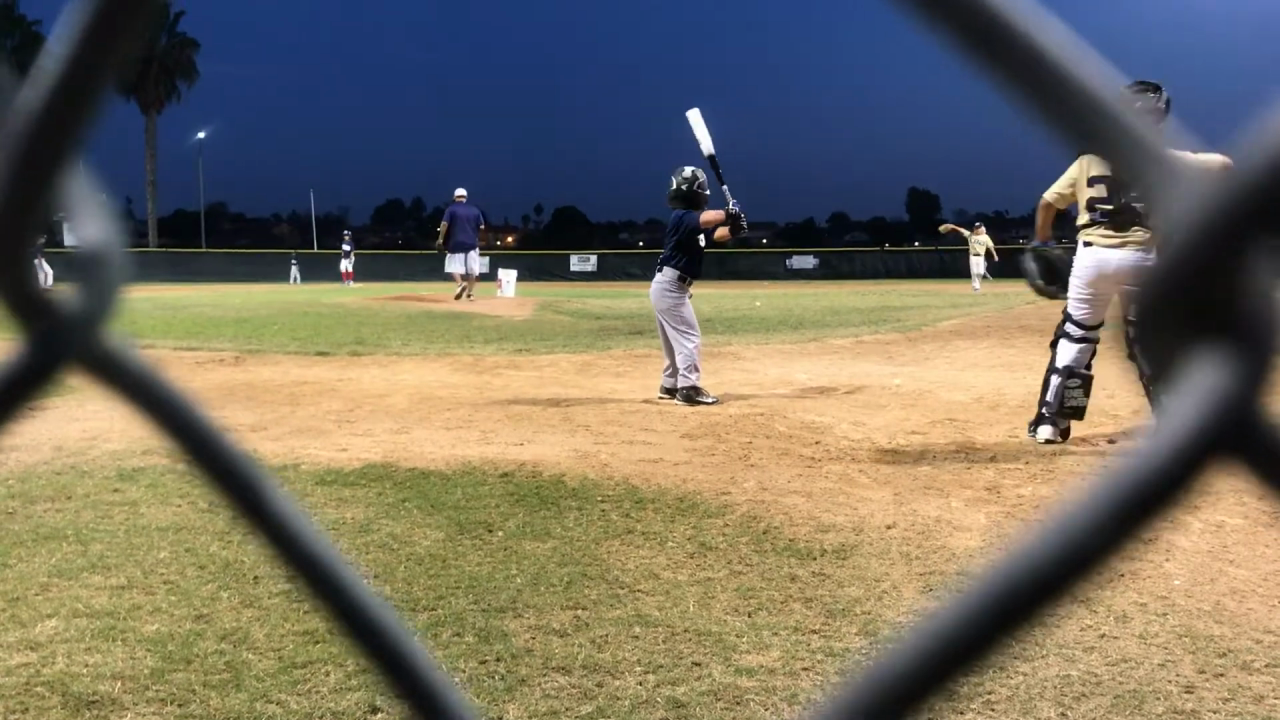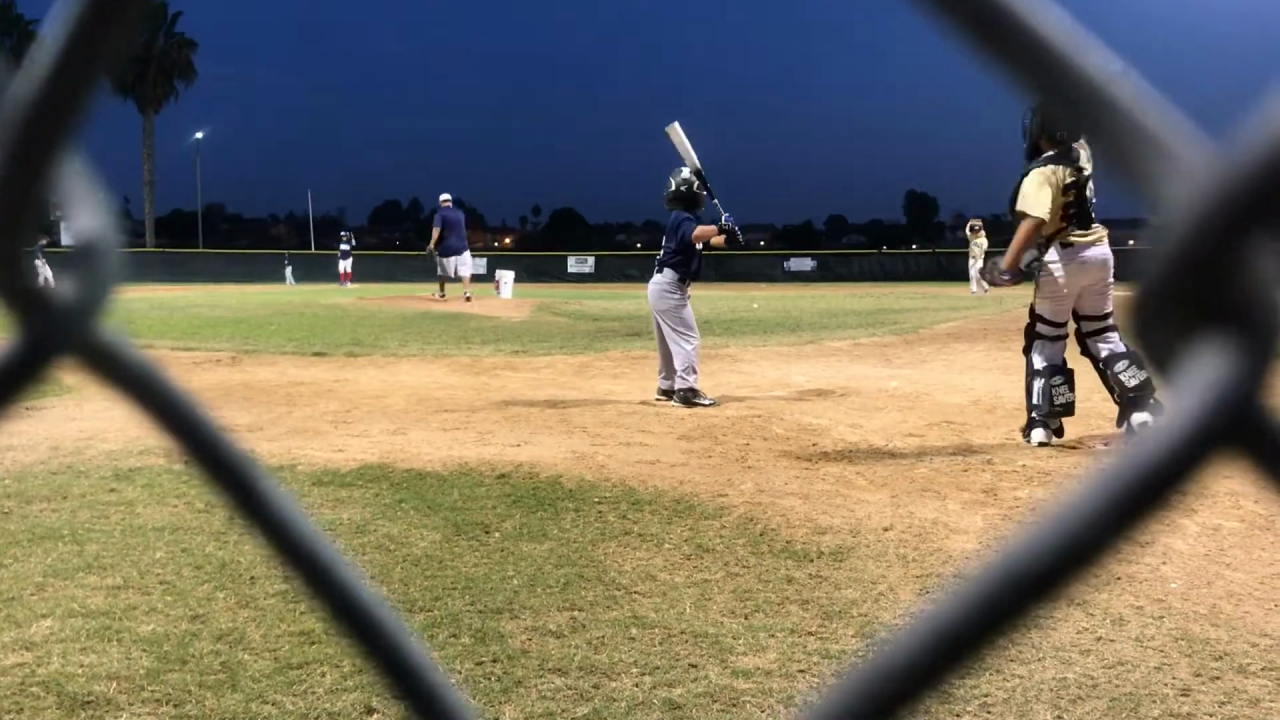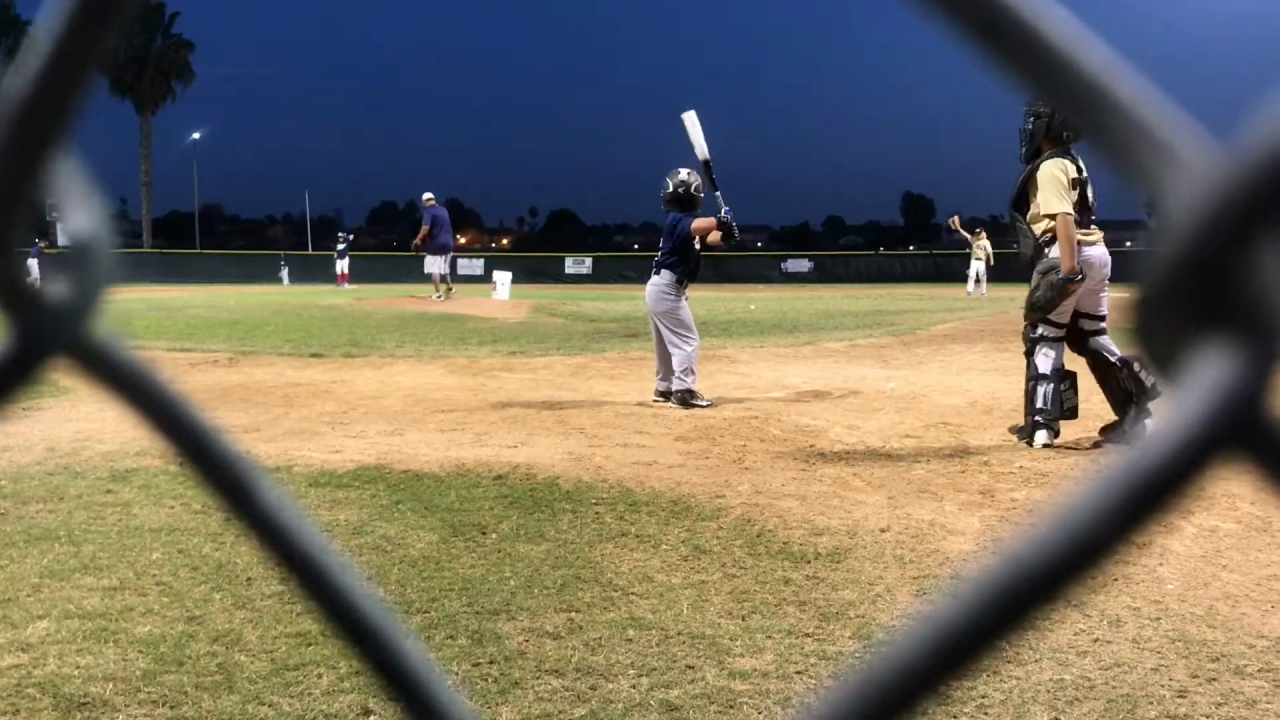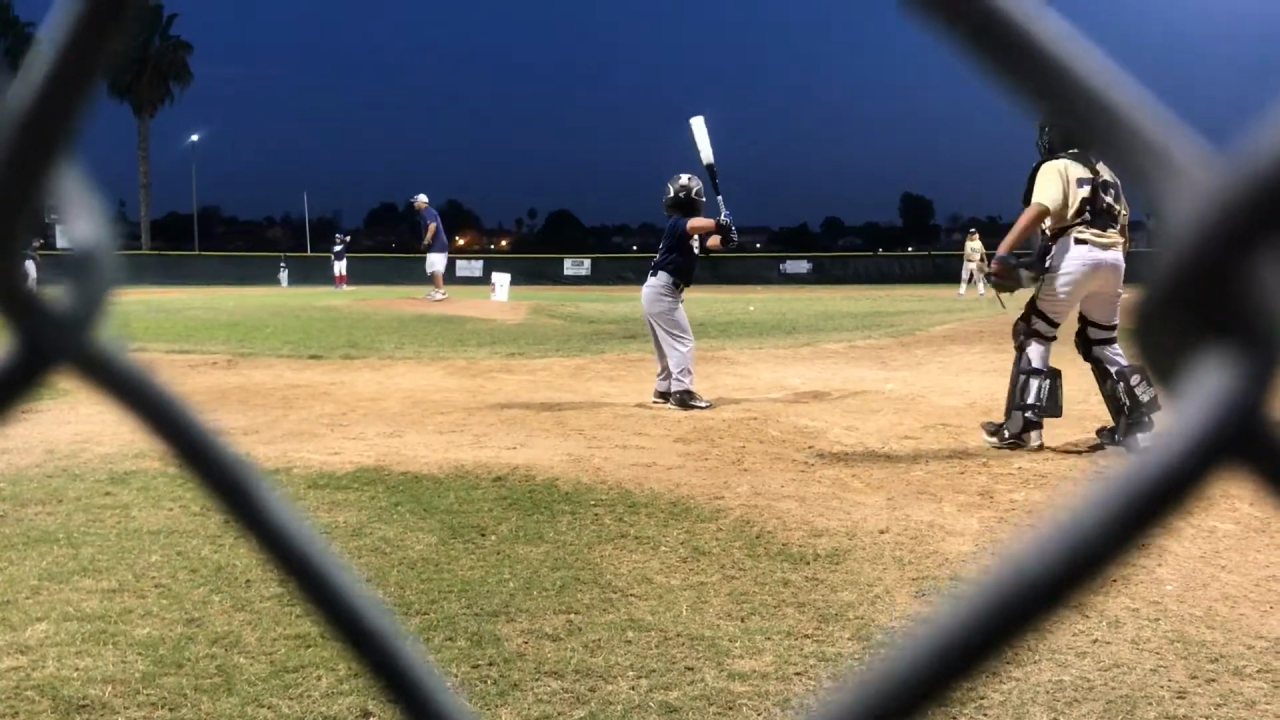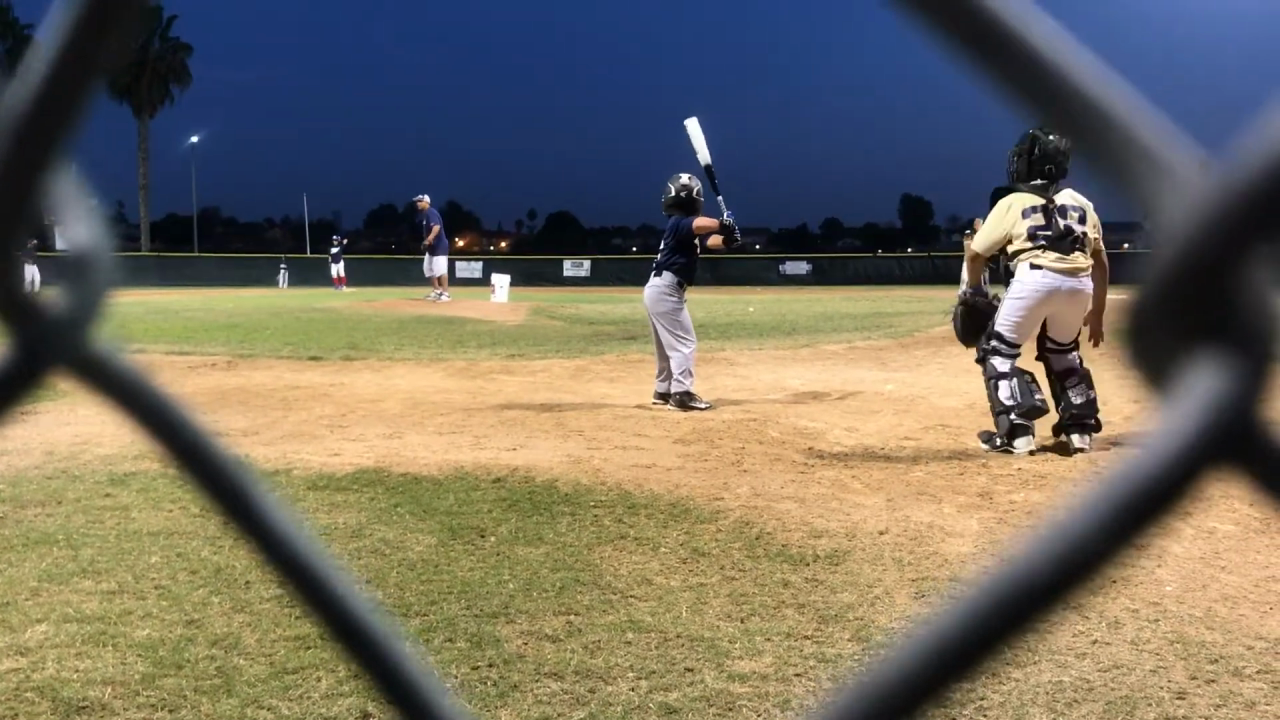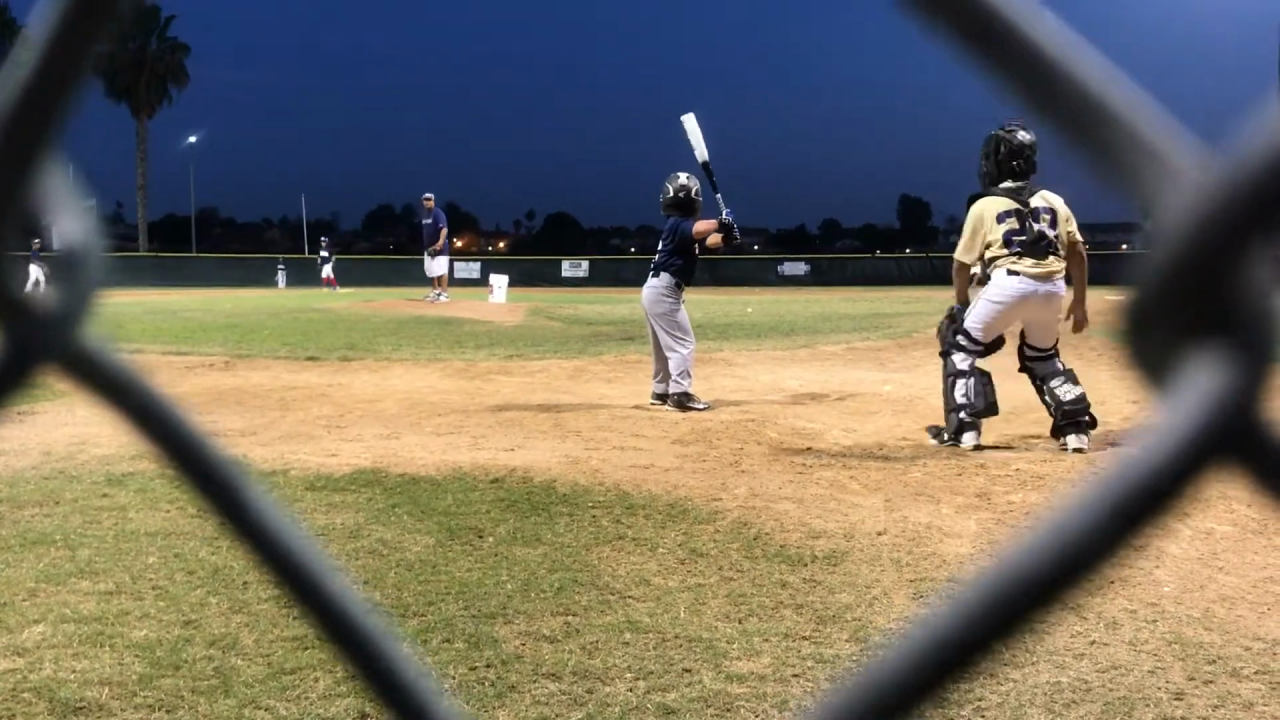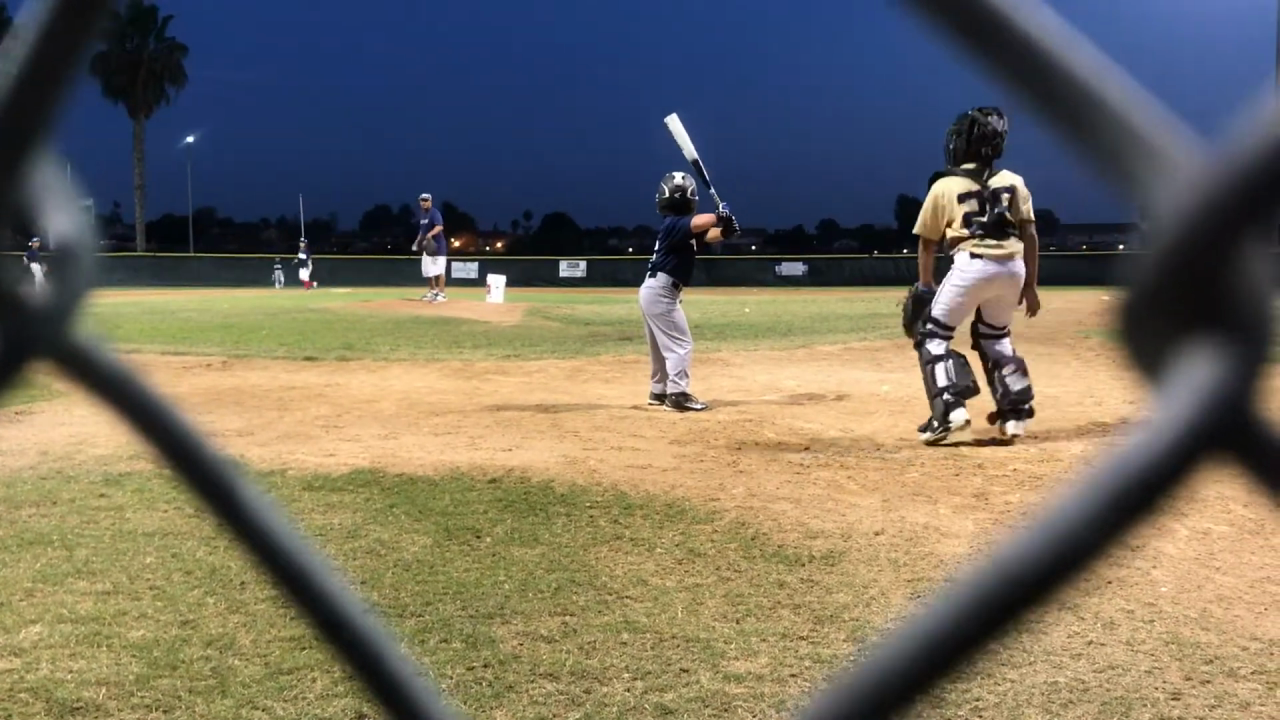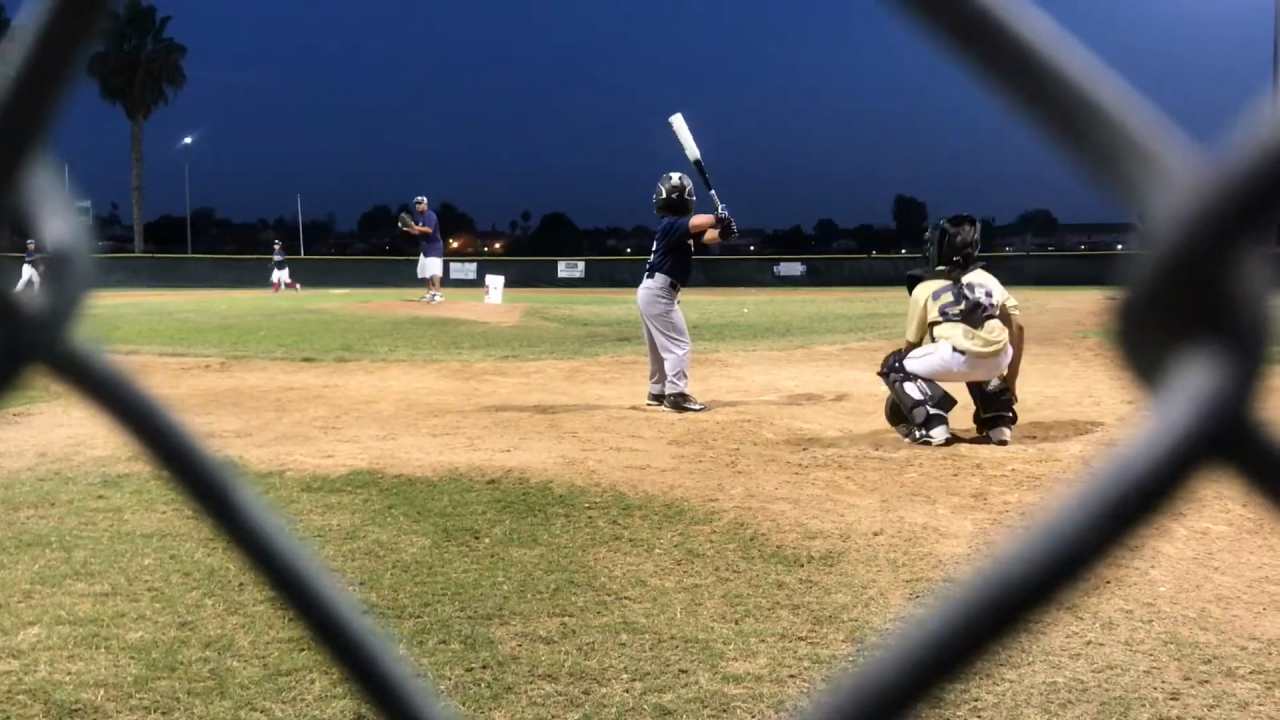
dt=0.4s
person 1, frame 1
left shoulder: (1089, 161)
left elbow: (1048, 203)
right elbow: (1223, 165)
left wrist: (1042, 241)
left hip: (1091, 256)
right hip: (1140, 259)
left knee: (1073, 337)
left ankle: (1050, 420)
person 1, frame 2
left shoulder: (1041, 173)
right shoulder: (1081, 152)
left elbow: (1034, 223)
left wrist: (1006, 264)
left hip: (1063, 259)
right hip: (1099, 253)
left knee: (1045, 341)
right knee: (1103, 335)
left ankle: (1042, 424)
right ankle: (1141, 408)
person 1, frame 3
left shoulder: (1050, 167)
right shoulder: (1074, 164)
left elbow: (1065, 218)
left wrist: (1068, 269)
left hip: (1070, 257)
right hip: (1098, 253)
left knee: (1044, 338)
right knee: (1094, 337)
left ankle: (1042, 424)
right ankle: (1135, 414)
person 1, frame 4
left shoulder: (1056, 168)
right shoulder: (1106, 173)
left elbow: (1037, 210)
right elbow: (1123, 230)
left wrist: (1002, 252)
right wrist: (1114, 280)
left hip: (1076, 255)
right hip: (1113, 258)
left knee: (1035, 336)
right knee: (1104, 344)
left ankle: (1023, 426)
right ankle: (1136, 426)
person 1, frame 5
left shoulder: (1011, 203)
right shoulder: (1081, 203)
left elbow: (976, 254)
right elbow: (1100, 262)
left wrist: (975, 289)
right wrist: (1097, 312)
left hip: (1035, 279)
right hip: (1078, 283)
left knee: (998, 353)
right knee: (1062, 352)
left ankle: (1016, 431)
right ankle: (1079, 428)
person 1, frame 6
left shoulder: (983, 205)
right shoulder: (1052, 201)
left elbow: (963, 264)
right elbow: (1077, 254)
left wrist: (962, 305)
right wrist: (1079, 303)
left hip: (1008, 284)
right hip: (1051, 287)
left knee: (960, 350)
right knee: (1043, 358)
left ankle: (963, 429)
right ankle: (1075, 428)
person 1, frame 7
left shoulder: (944, 185)
right shoulder: (1013, 182)
left elbow: (927, 241)
right elbow: (1029, 236)
left wrist: (926, 283)
right wrist: (1031, 285)
left hip: (972, 265)
right hip: (1012, 267)
left knee: (933, 335)
right knee: (995, 338)
left ankle: (951, 411)
right ankle: (1013, 415)
person 1, frame 8
left shoulder: (924, 287)
right shoulder: (988, 279)
left elbow: (912, 344)
right elbow: (1017, 327)
right wrist: (1010, 378)
left hip: (957, 358)
right hip: (997, 359)
left knee: (895, 366)
left ankle: (933, 425)
right ankle: (1000, 422)
person 2, frame 1
left shoulder: (686, 218)
right shoulder: (682, 217)
left elbow: (715, 233)
right elbow: (706, 219)
left wrist: (733, 228)
right wrist: (727, 214)
left hip: (668, 286)
right hip: (669, 286)
left knee: (675, 338)
right knee: (689, 337)
left ankle: (670, 385)
right ankle: (688, 389)
person 2, frame 2
left shoulder: (683, 219)
right shoulder: (682, 219)
left elbow: (707, 240)
right elbow: (696, 235)
left wrist: (728, 238)
right wrist: (720, 227)
left hip: (663, 286)
right hip: (669, 287)
left knee: (670, 340)
right knee: (687, 339)
left ankle: (667, 387)
right ankle: (685, 390)
person 2, frame 3
left shoulder: (680, 220)
right shoulder: (678, 220)
left elbow: (707, 237)
right elbow: (697, 227)
left wrist: (725, 235)
right wrist: (720, 221)
left hip: (661, 288)
right hip: (667, 289)
left knee: (669, 342)
right knee: (687, 340)
left ankle: (664, 388)
right ankle: (683, 392)
person 2, frame 4
left shoulder: (689, 229)
right shoulder: (677, 223)
left elbow: (709, 241)
right elbow: (695, 225)
left wrist: (725, 239)
right wrist: (718, 223)
left hip: (660, 291)
right hip: (661, 291)
left knee: (668, 342)
right knee: (682, 341)
left ankle: (664, 389)
right ankle: (681, 393)
person 2, frame 5
left shoulder: (681, 225)
right shoulder: (680, 223)
left elbow: (707, 241)
right elbow: (701, 224)
left wrist: (726, 240)
right wrist: (721, 223)
left hip: (660, 290)
right hip: (665, 290)
left knee: (668, 343)
right knee: (684, 342)
left ankle: (664, 390)
right ankle: (681, 394)
person 2, frame 6
left shoulder: (679, 225)
right shoulder: (679, 225)
left elbow: (706, 239)
right elbow: (699, 230)
left wrist: (725, 237)
right wrist: (719, 222)
left hip: (657, 290)
right hip: (663, 291)
left knee: (666, 344)
right knee: (683, 343)
left ankle: (661, 391)
right ankle: (679, 395)
person 2, frame 7
left shoulder: (678, 224)
right shoulder: (675, 224)
left elbow: (706, 235)
right elbow: (699, 223)
left wrist: (724, 231)
right wrist: (718, 216)
left hip: (655, 291)
right hip: (661, 291)
left knee: (663, 344)
right knee: (680, 343)
left ankle: (659, 391)
right ankle: (677, 395)
person 2, frame 8
left shoulder: (675, 225)
right shoulder: (672, 224)
left elbow: (703, 236)
right elbow: (697, 223)
left wrist: (722, 232)
right wrist: (717, 217)
left hip: (653, 291)
right hip: (659, 292)
left knee: (661, 345)
right knee: (679, 344)
left ankle: (658, 392)
right ankle: (675, 395)
